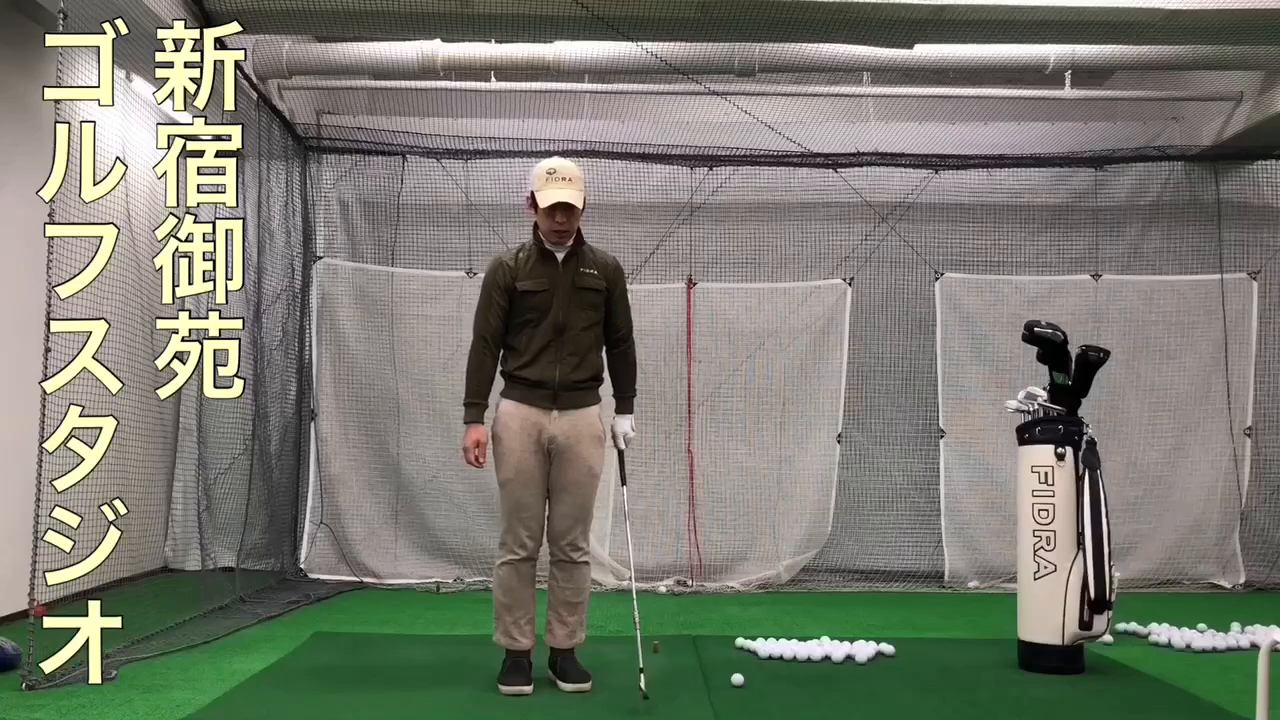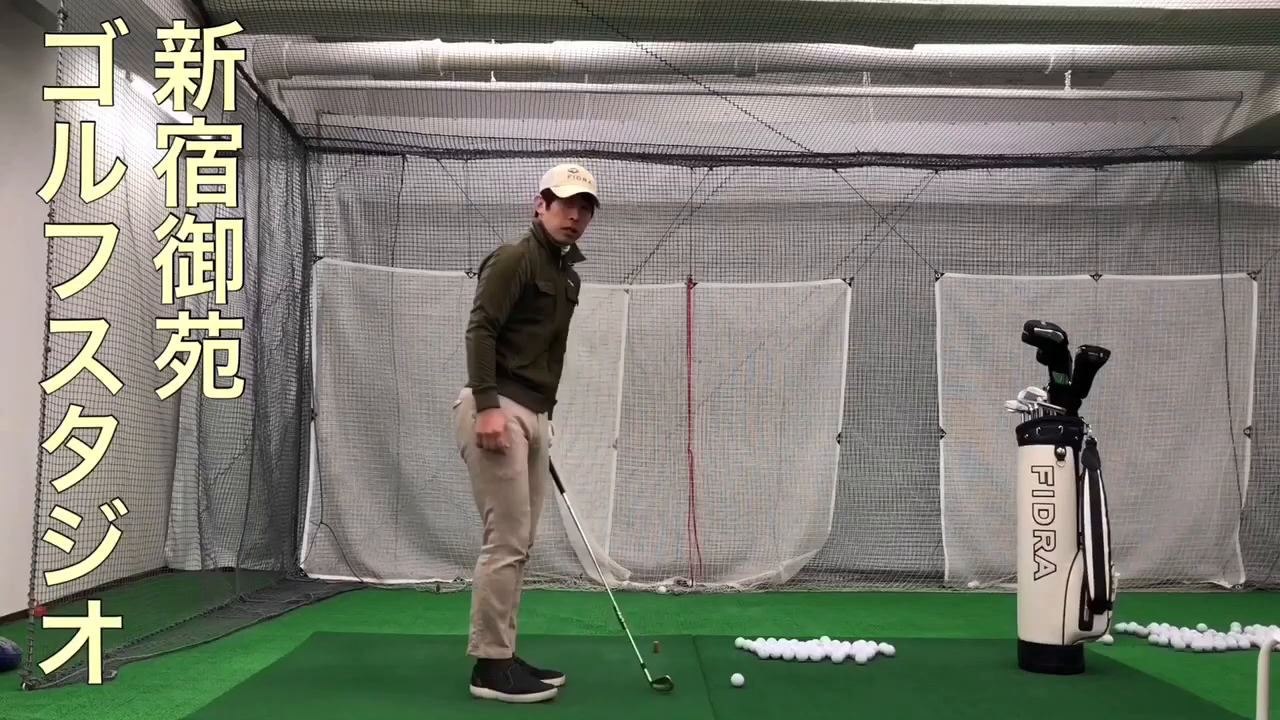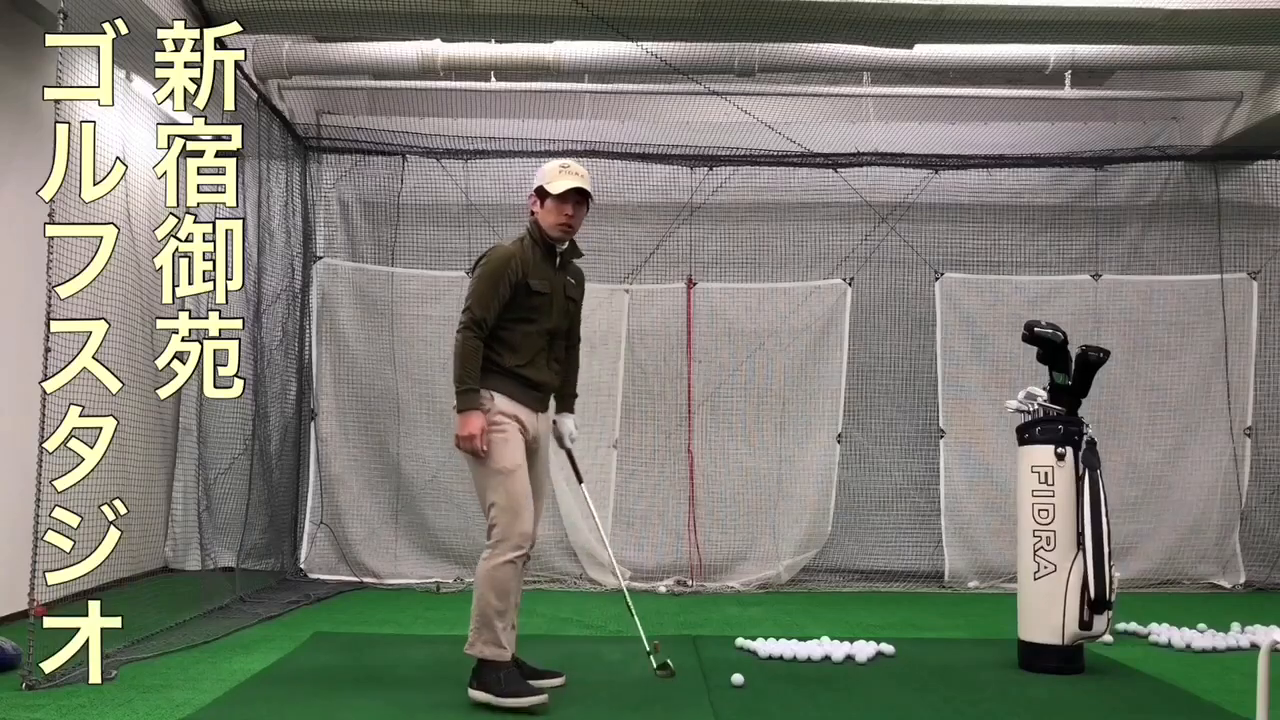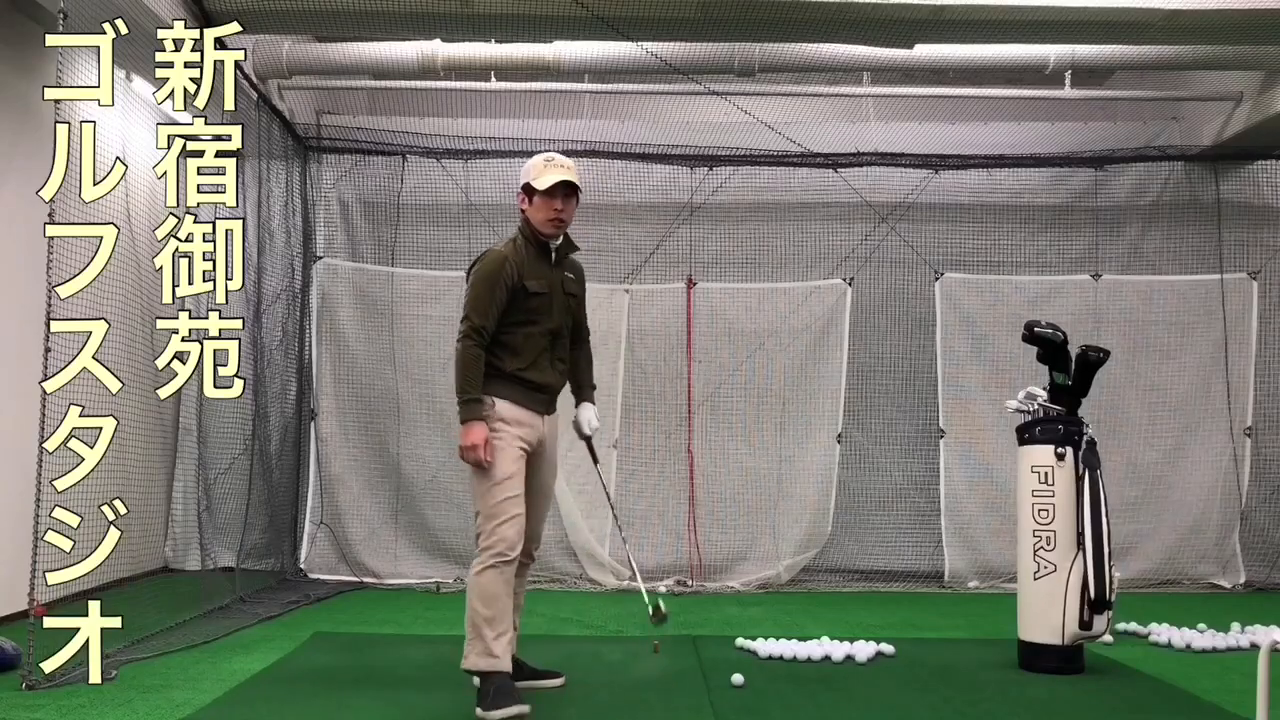
dt=0.2s
person 1, frame 1
left shoulder: (605, 269)
right shoulder: (507, 268)
left elbow: (620, 343)
right elbow: (485, 344)
left wrist: (625, 409)
right wrist: (474, 416)
left hip: (582, 416)
right hip: (520, 413)
left knee: (572, 543)
right knee: (518, 542)
person 1, frame 2
left shoulder: (569, 275)
right shoulder: (512, 259)
right elbow: (480, 331)
right wrist: (487, 406)
left hip: (532, 415)
right hip: (495, 410)
left knee: (516, 543)
right knee: (505, 540)
person 1, frame 3
left shoulder: (572, 274)
right shoulder: (506, 259)
right elbow: (470, 332)
left wrist: (565, 409)
right wrist: (469, 407)
left hip: (535, 414)
right hip: (494, 407)
left knee: (521, 540)
right knee: (511, 534)
left ankle: (502, 654)
person 1, frame 4
left shoulder: (572, 269)
right shoulder: (500, 261)
right elbow: (471, 340)
left wrist: (585, 399)
right wrist: (471, 417)
left hip: (543, 416)
right hip: (499, 412)
left knee: (525, 546)
right knee: (501, 543)
left ankle: (501, 656)
